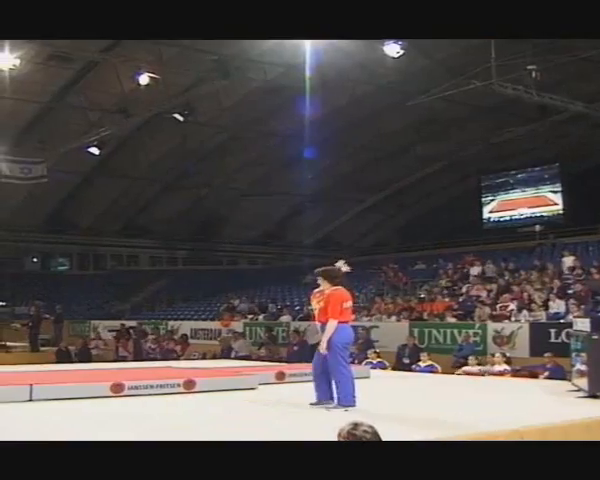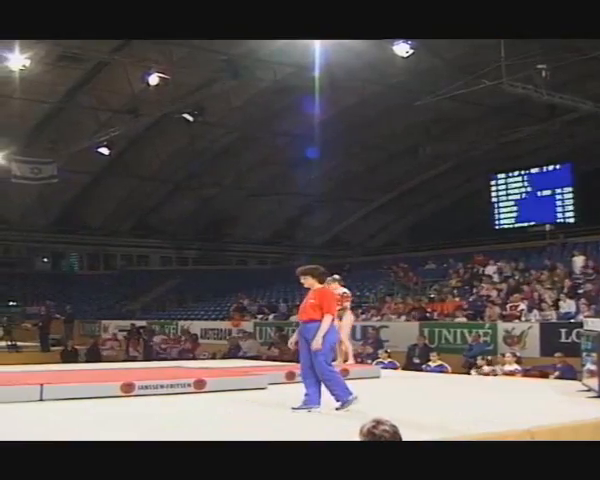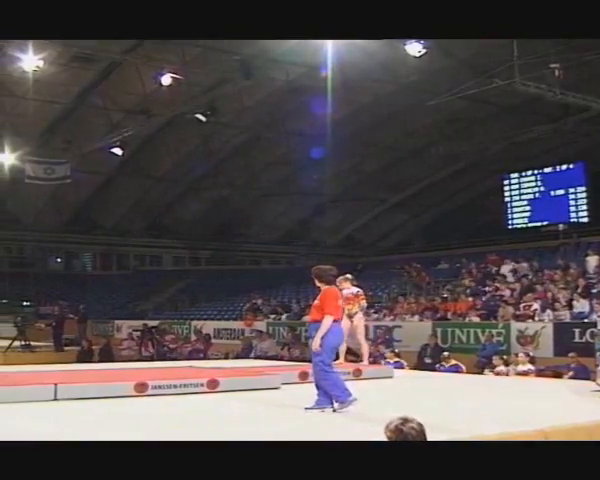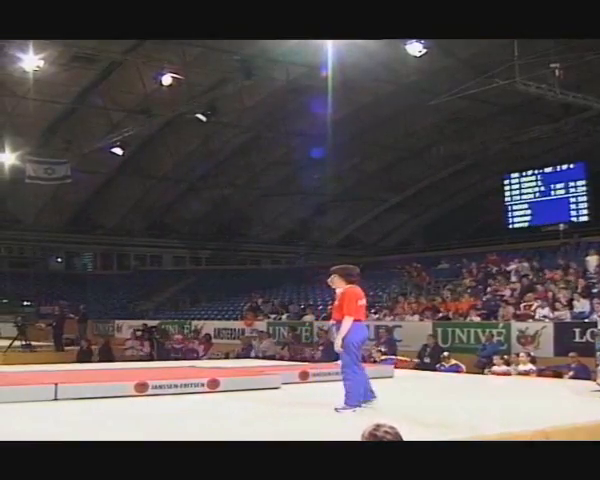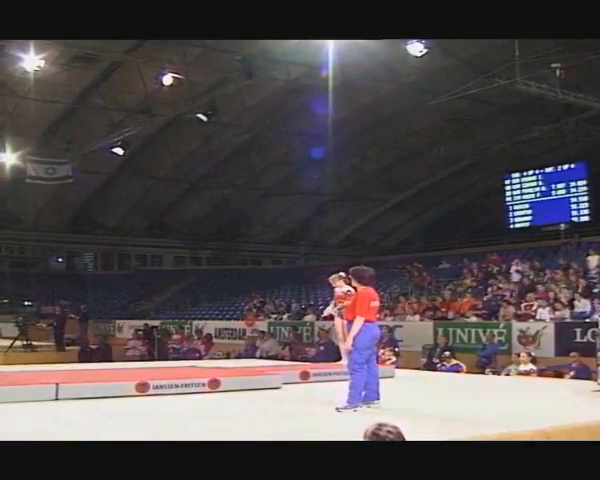
dt=1s
person 1, frame 1
left shoulder: (335, 295)
right shoulder: (341, 292)
left elbow: (333, 320)
left wrist: (324, 340)
left hip: (337, 334)
right hip: (340, 333)
left knee: (339, 368)
right knee: (320, 365)
left ankle: (346, 402)
right ankle: (325, 398)
person 1, frame 2
left shoulder: (326, 292)
right shoulder: (310, 293)
left elbow: (328, 316)
left wrist: (319, 336)
right wrist: (296, 335)
left hip: (321, 332)
right hip: (306, 333)
left knee: (323, 368)
right knee: (307, 369)
left ankle: (346, 396)
right ankle: (311, 401)
person 1, frame 3
left shoulder: (330, 292)
right shoulder: (327, 292)
left elbow: (329, 317)
left wrist: (317, 337)
left hip: (327, 333)
right hip: (323, 333)
left knee: (324, 368)
right knee: (319, 369)
left ankle: (345, 398)
right ankle: (324, 401)
person 1, frame 4
left shoulder: (349, 293)
right shoulder: (355, 291)
left elbow: (348, 318)
left wrist: (339, 338)
left hip: (351, 332)
right hip: (357, 330)
left knee: (350, 367)
right knee: (354, 366)
left ankle: (352, 402)
right ankle: (367, 396)
person 1, frame 5
left shoulder: (363, 294)
right shoulder: (371, 292)
left elbow: (360, 318)
left wrist: (350, 337)
left hip: (363, 331)
right hip: (371, 330)
left knee: (357, 366)
right knee: (370, 365)
left ankle: (354, 401)
right ankle: (371, 397)
